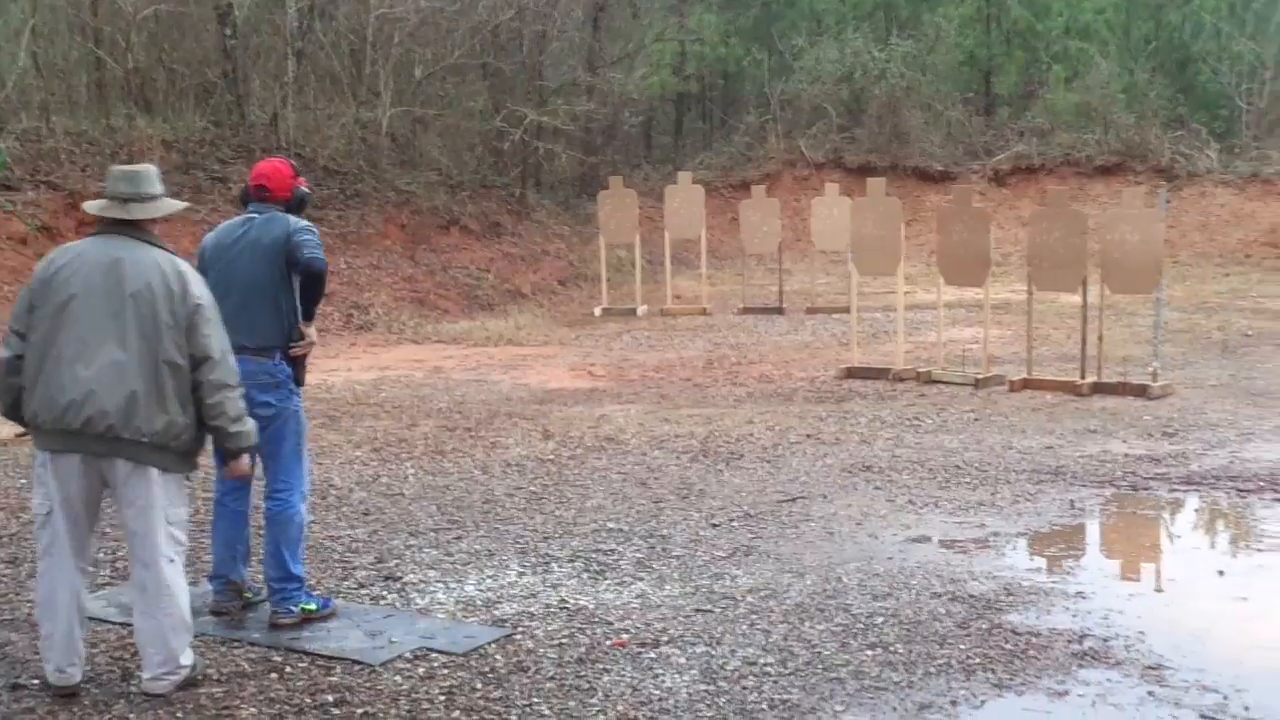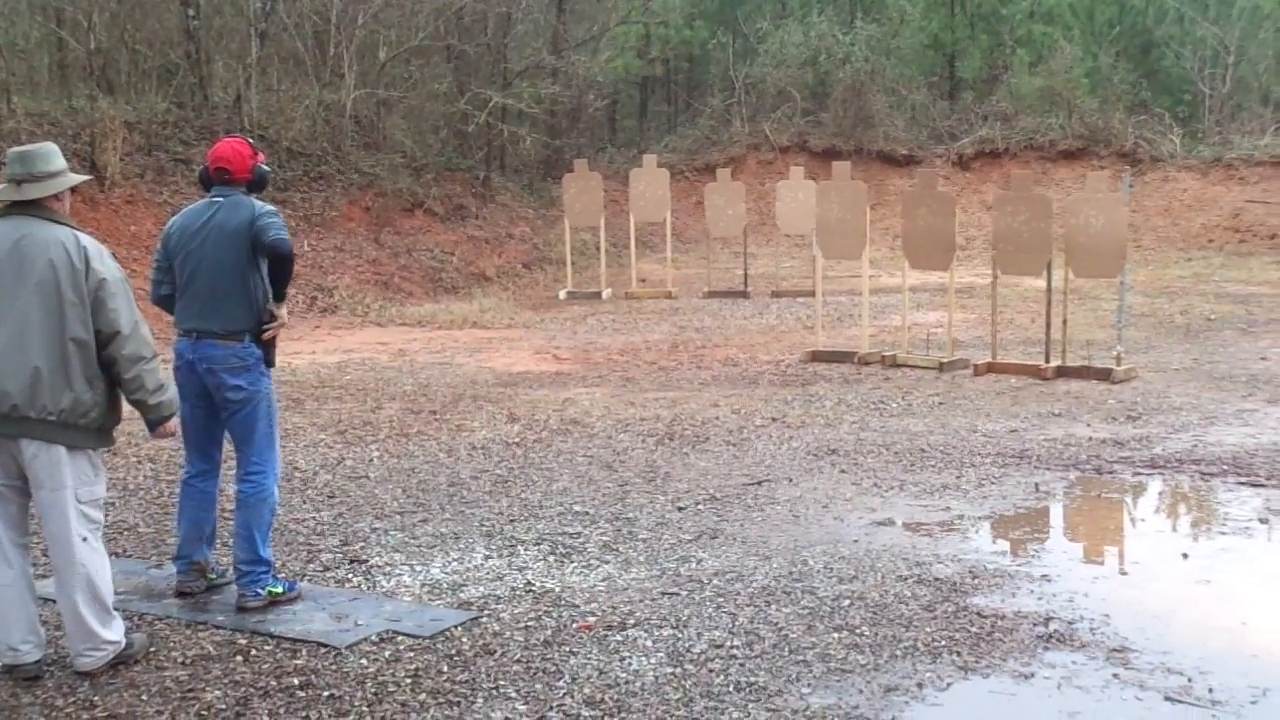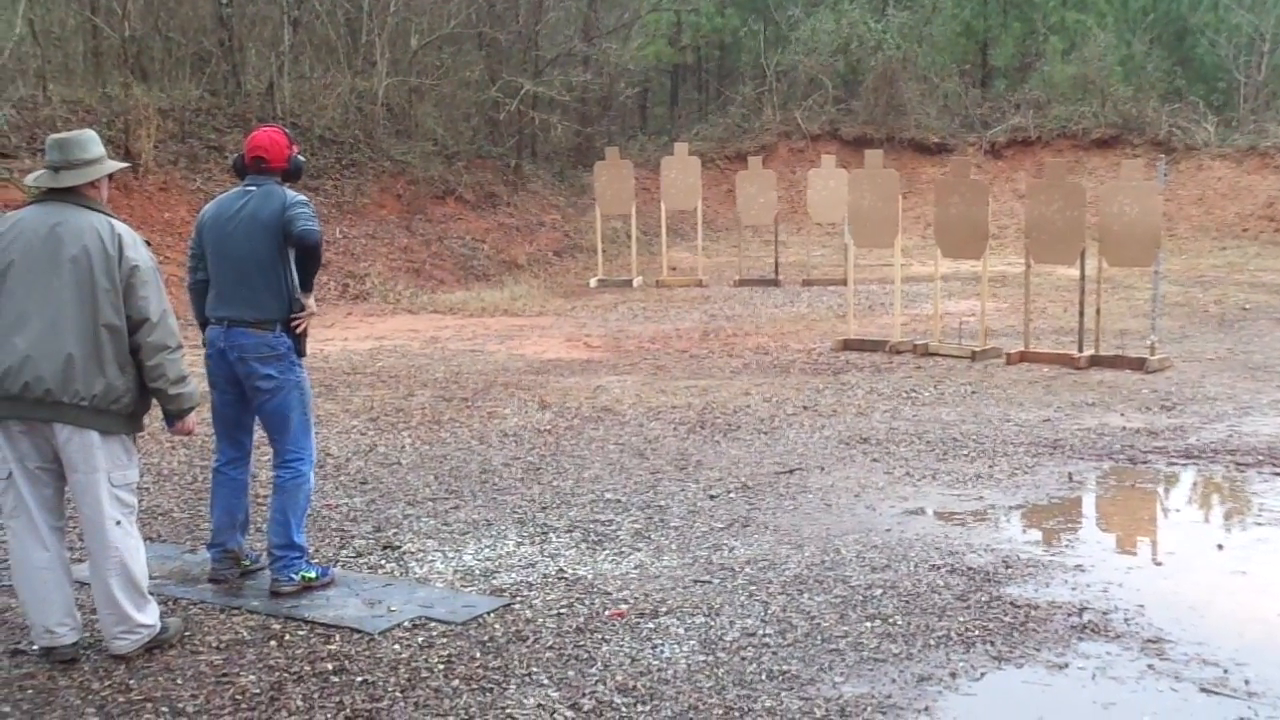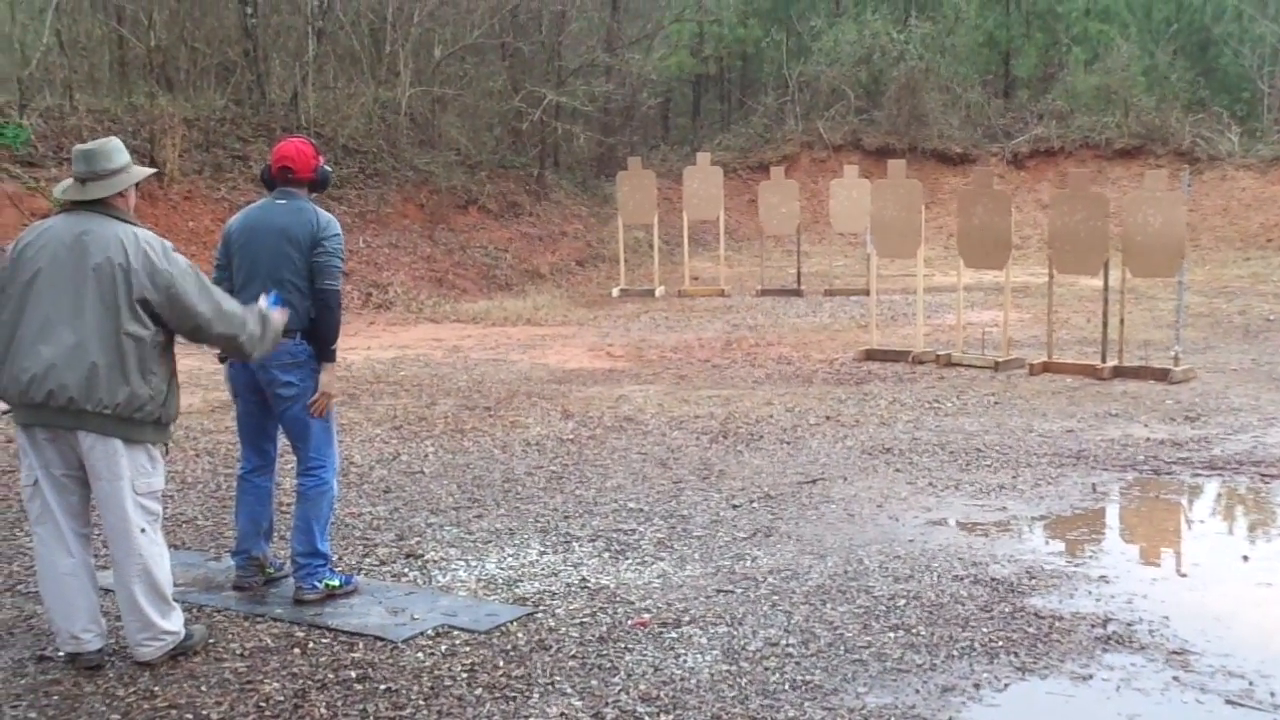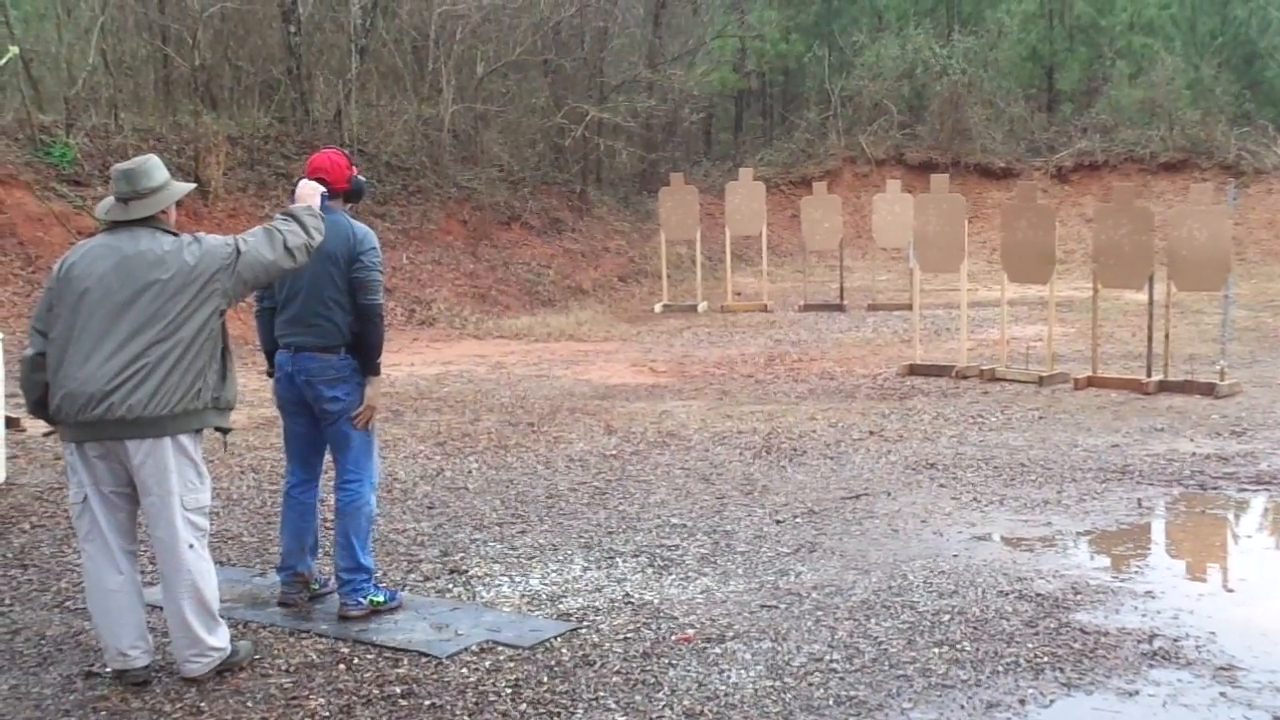
dt=1s
person 1, frame 1
left shoulder: (56, 264)
right shoulder: (177, 275)
right elbow: (213, 368)
right wrist: (235, 440)
left hip: (63, 432)
right hip: (147, 436)
left knee: (61, 554)
right knee: (156, 558)
left ankle: (62, 670)
right ankle: (166, 669)
person 1, frame 2
right shoulder: (82, 251)
right elbow: (127, 342)
right wrist: (157, 406)
right hip: (57, 415)
right knee: (74, 535)
right ankle: (97, 646)
person 1, frame 3
right shoulder: (116, 238)
right elbow: (154, 332)
right wrist: (178, 401)
right hip: (89, 400)
right knee: (109, 519)
left ankle: (54, 634)
right ankle: (131, 630)
person 1, frame 4
right shoulder: (142, 250)
right elbow: (211, 313)
right wrist: (265, 325)
right hip: (113, 409)
left knee: (57, 526)
right knee: (133, 527)
left ankle: (80, 640)
right ankle: (157, 636)
person 1, frame 5
left shoulder: (75, 261)
right shoulder: (194, 259)
left elbow: (40, 345)
right elbow: (278, 247)
left wrist: (50, 410)
right wrist: (305, 209)
left hip: (86, 423)
right hip: (158, 423)
left knee: (104, 542)
right knee: (180, 540)
left ankle: (126, 657)
right ankle: (202, 653)
person 2, frame 1
left shoulder: (215, 238)
right shoulder: (293, 229)
right elbow: (314, 265)
right wrist: (306, 320)
right hip: (269, 371)
left knee: (230, 484)
right knee: (286, 488)
left ankle: (227, 587)
right ankle: (287, 599)
person 2, frame 2
left shoulder: (179, 222)
right shoulder: (257, 212)
left elbow: (161, 293)
right elbow: (281, 249)
right wrist: (278, 301)
left hip: (188, 353)
right hip: (238, 356)
left knee: (199, 467)
right knee: (258, 470)
left ankle: (192, 568)
right ankle: (255, 582)
person 2, frame 3
left shoulder: (212, 211)
right shoulder: (289, 201)
left elbow: (197, 282)
right elbow: (309, 239)
right wrist: (306, 291)
left hip: (220, 341)
right hip: (268, 344)
left knee: (230, 455)
right knee: (294, 456)
left ankle: (225, 556)
right ankle: (288, 568)
person 2, frame 4
left shoulder: (238, 222)
right shoulder: (321, 223)
left elbow: (220, 294)
right elbow: (327, 299)
left wrist: (230, 354)
right wrist: (327, 365)
left hip: (244, 352)
right hip: (292, 353)
left knee: (255, 462)
right knee: (317, 465)
left ankle: (250, 563)
right ankle: (311, 574)
person 2, frame 5
right shoulder: (358, 236)
left elbow: (265, 309)
right elbow: (369, 313)
left wrist: (275, 366)
right wrist: (372, 377)
left hip: (290, 366)
right hip: (337, 368)
left knee: (300, 477)
right knee: (356, 480)
left ankle: (295, 579)
right ankle: (357, 591)
